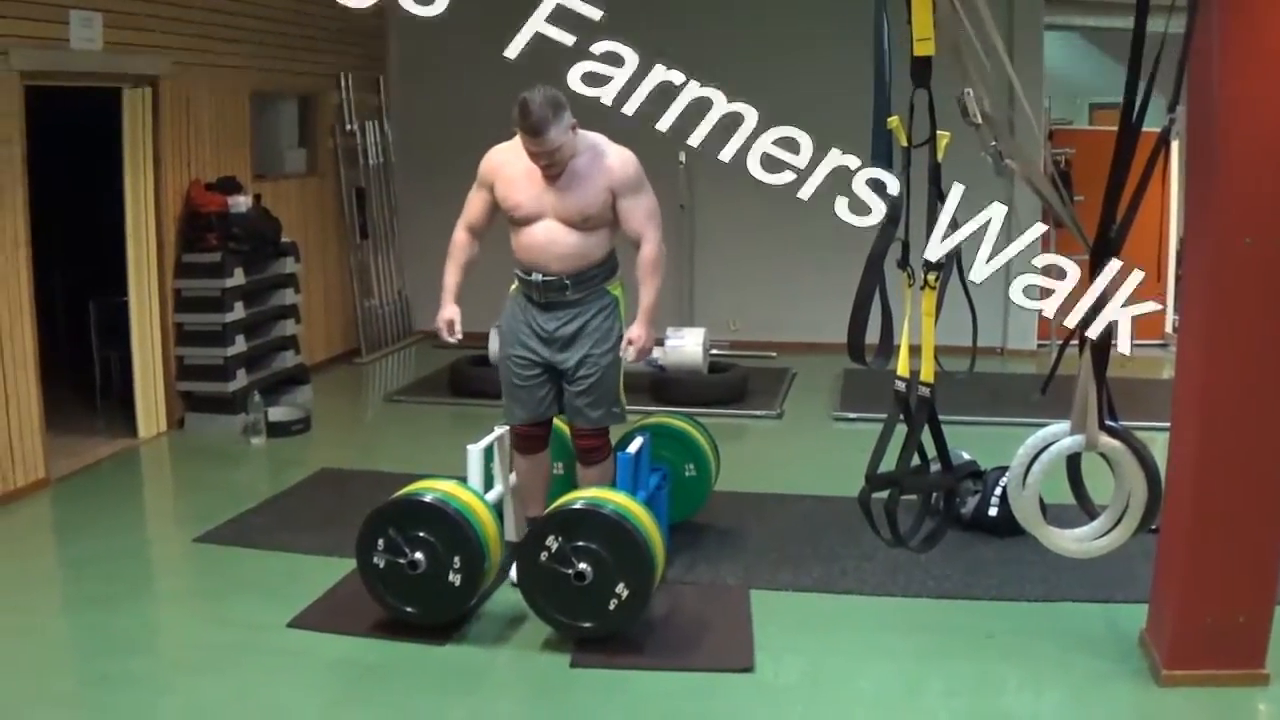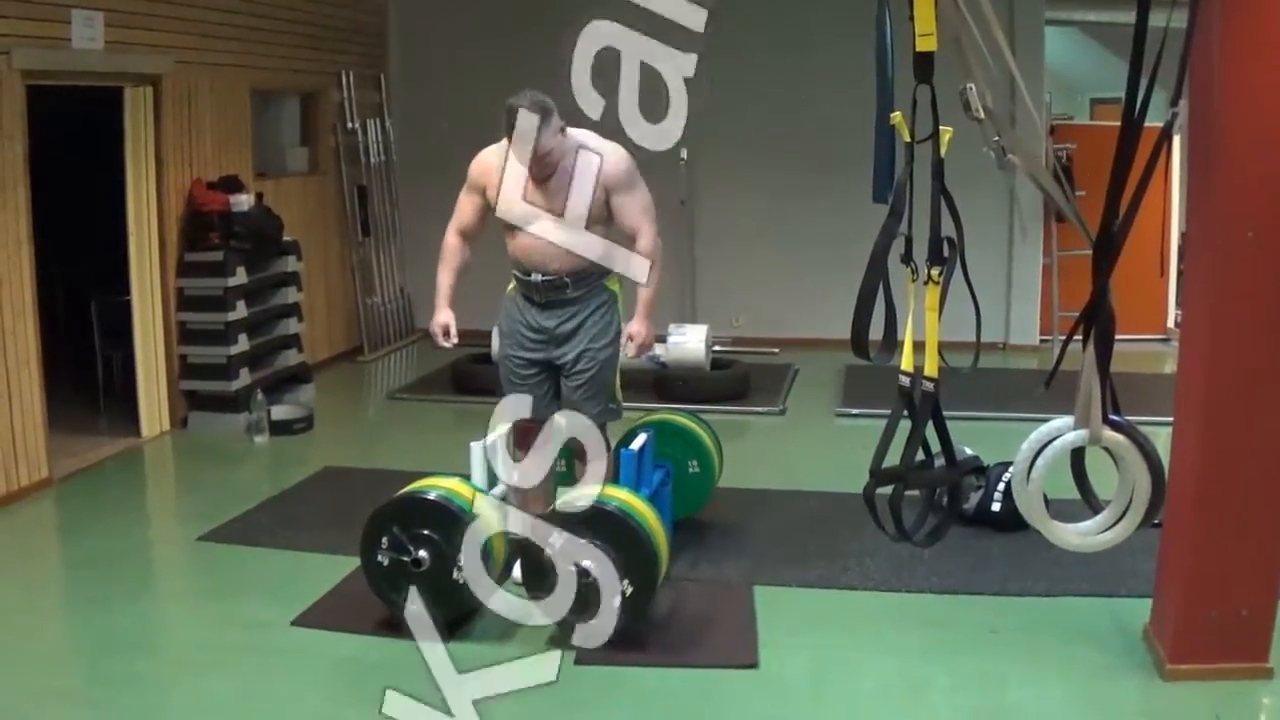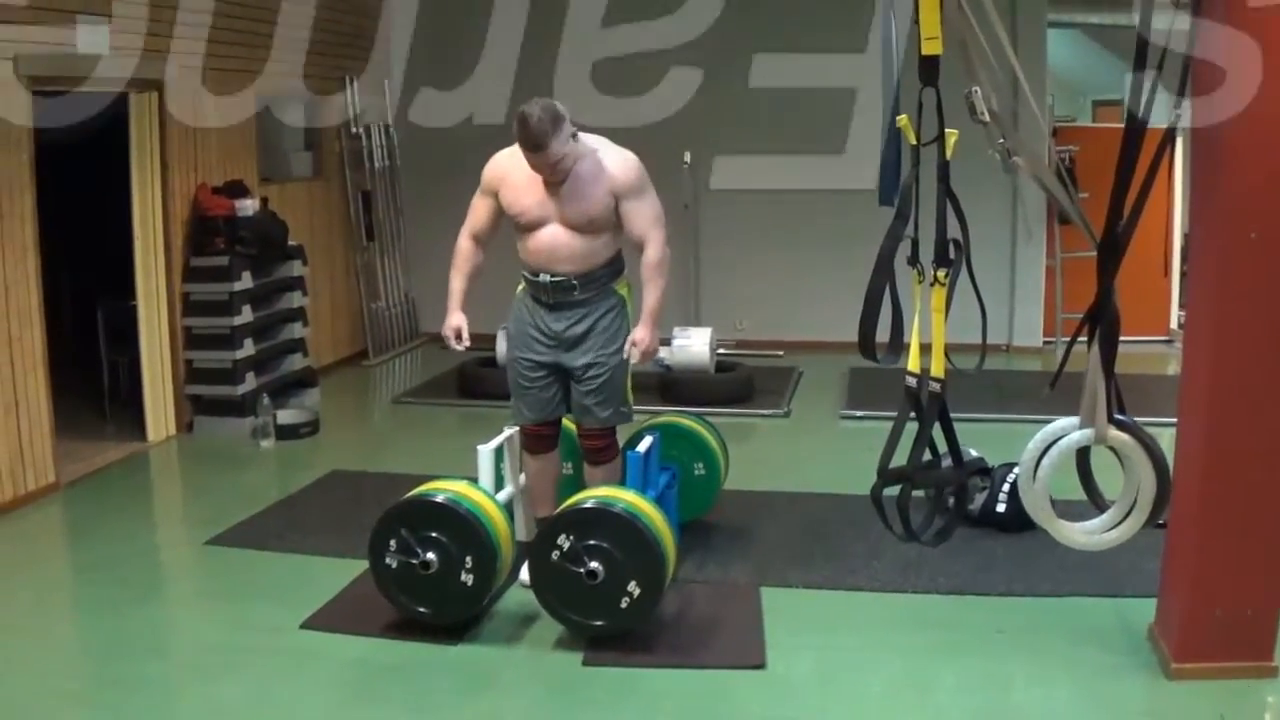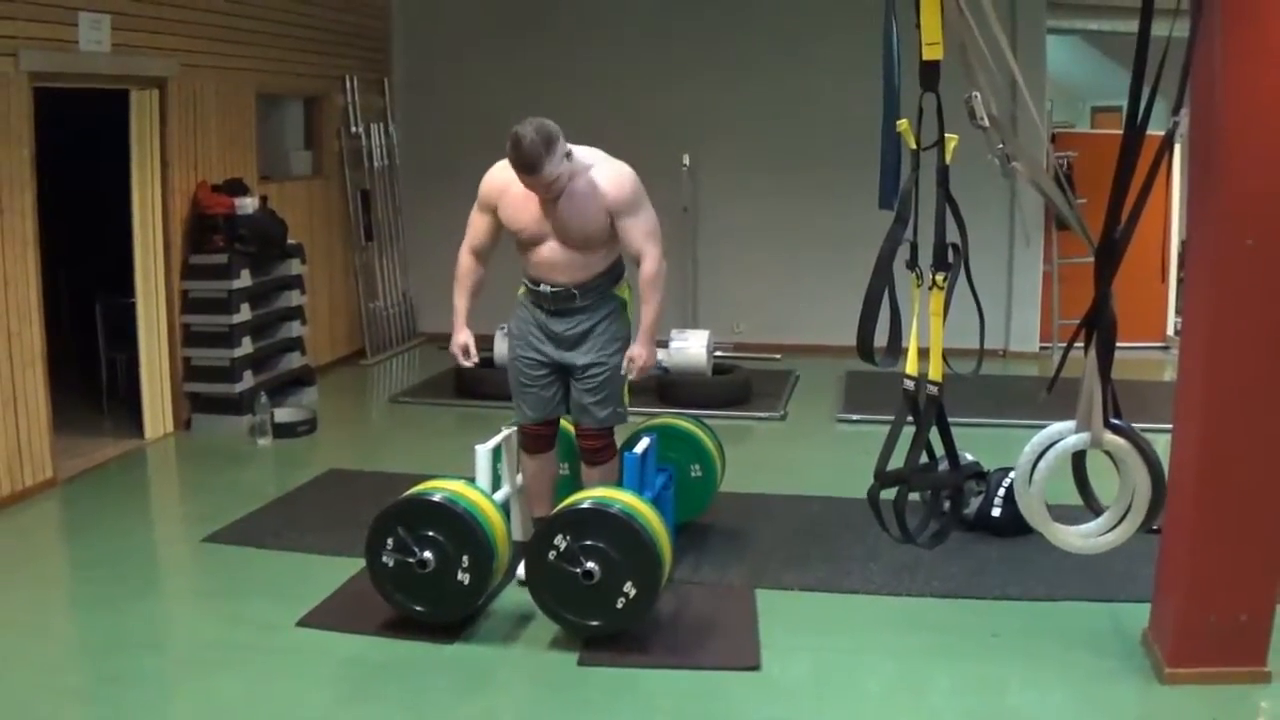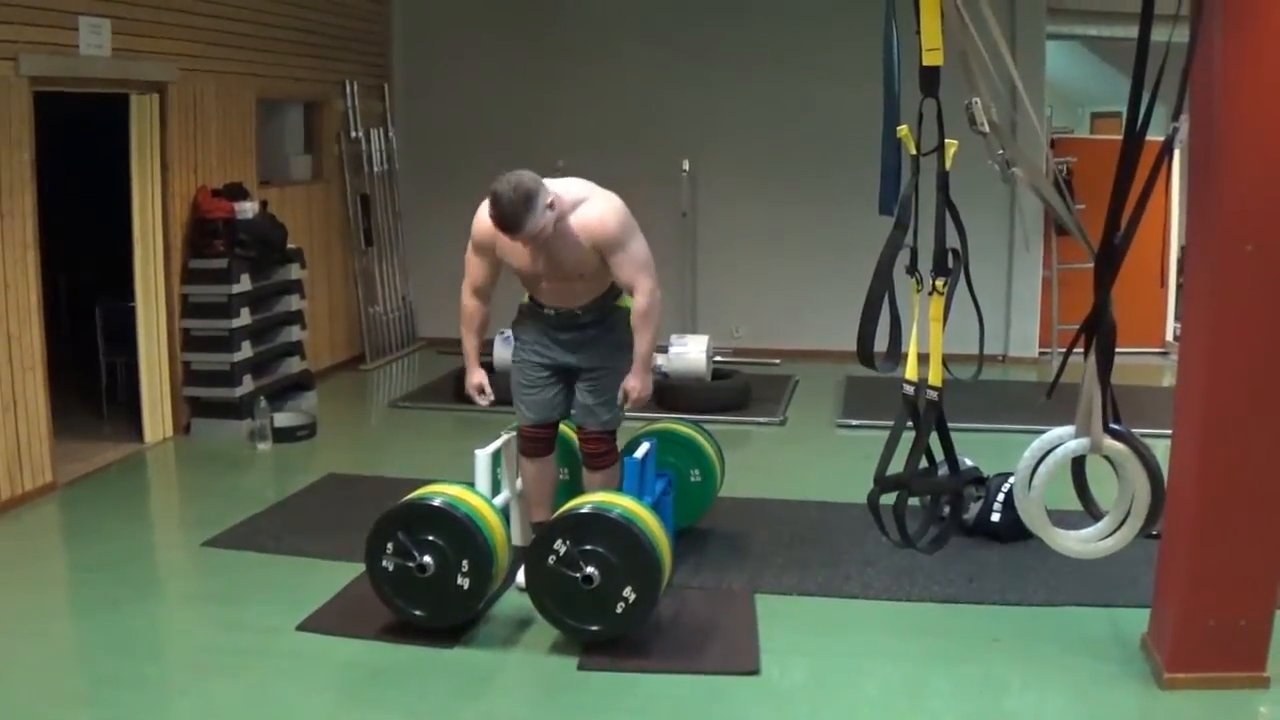
dt=0.4s
person 1, frame 1
left shoulder: (616, 165)
right shoulder: (498, 163)
left elbow: (650, 243)
right elbow: (468, 230)
left wrist: (644, 318)
right wrist: (449, 297)
left hip: (590, 306)
right hip: (525, 305)
left knee: (590, 432)
right knee: (526, 429)
person 1, frame 2
left shoulder: (607, 161)
right shoulder: (488, 165)
left elbow: (645, 236)
right elbow: (458, 234)
left wrist: (643, 313)
right wrist: (443, 302)
left hip: (588, 303)
right hip: (524, 305)
left knee: (588, 427)
right knee: (528, 426)
person 1, frame 3
left shoulder: (618, 167)
right shoulder: (501, 169)
left elbow: (654, 244)
right elbow: (471, 238)
left wrist: (648, 320)
right wrist: (455, 305)
left hip: (598, 307)
right hip: (532, 307)
left knee: (597, 432)
right knee: (536, 430)
person 1, frame 4
left shoulder: (614, 181)
right shoulder: (497, 183)
left elbow: (650, 258)
right elbow: (473, 254)
left wrist: (645, 337)
right wrist: (460, 322)
left hip: (598, 314)
right hip: (533, 313)
left knee: (595, 433)
right knee: (534, 429)
person 1, frame 5
left shoulder: (602, 215)
right shoulder: (485, 224)
left elbow: (646, 290)
right elbow: (475, 295)
left wrist: (641, 368)
right wrist: (472, 363)
left hip: (603, 325)
right hip: (538, 326)
left knee: (597, 437)
right knee: (533, 432)
